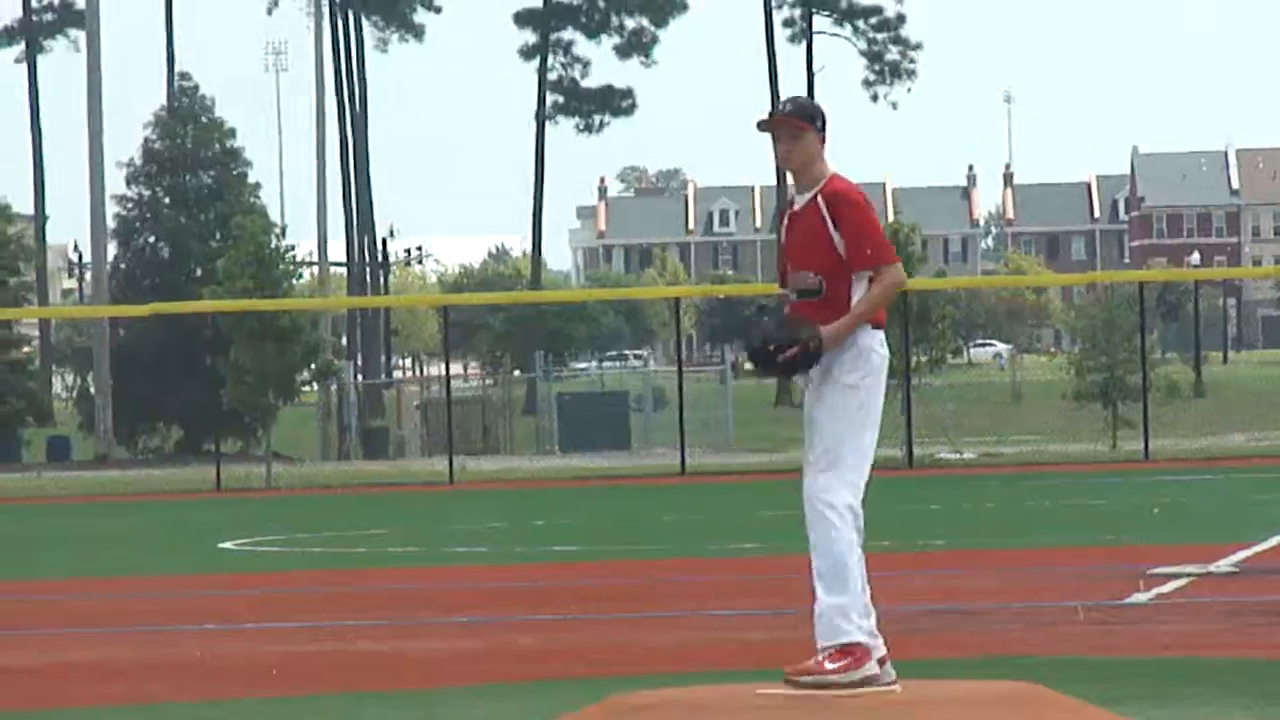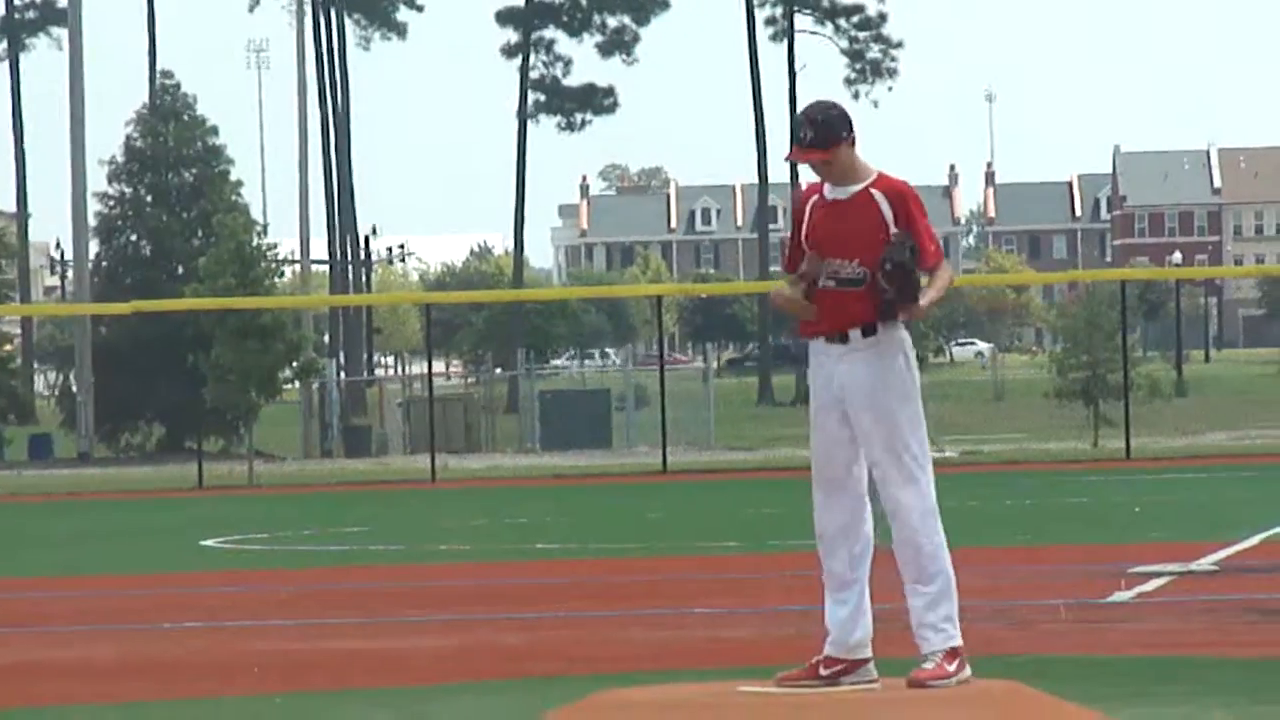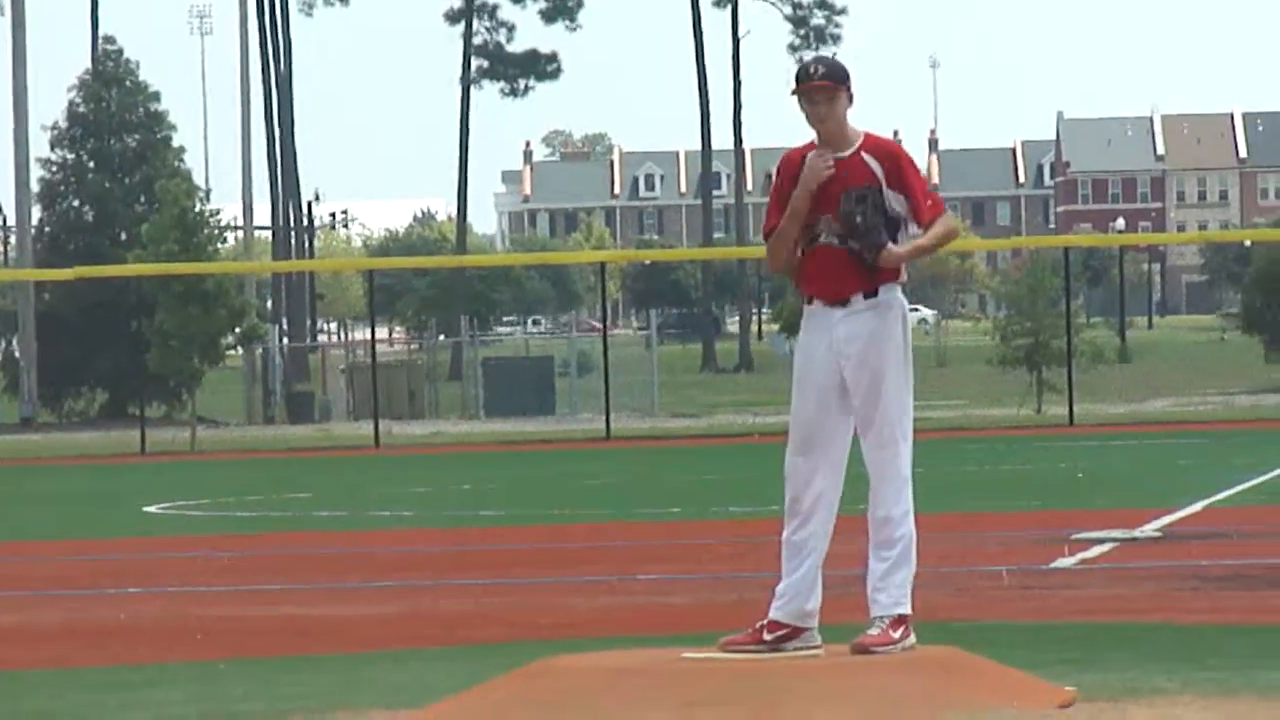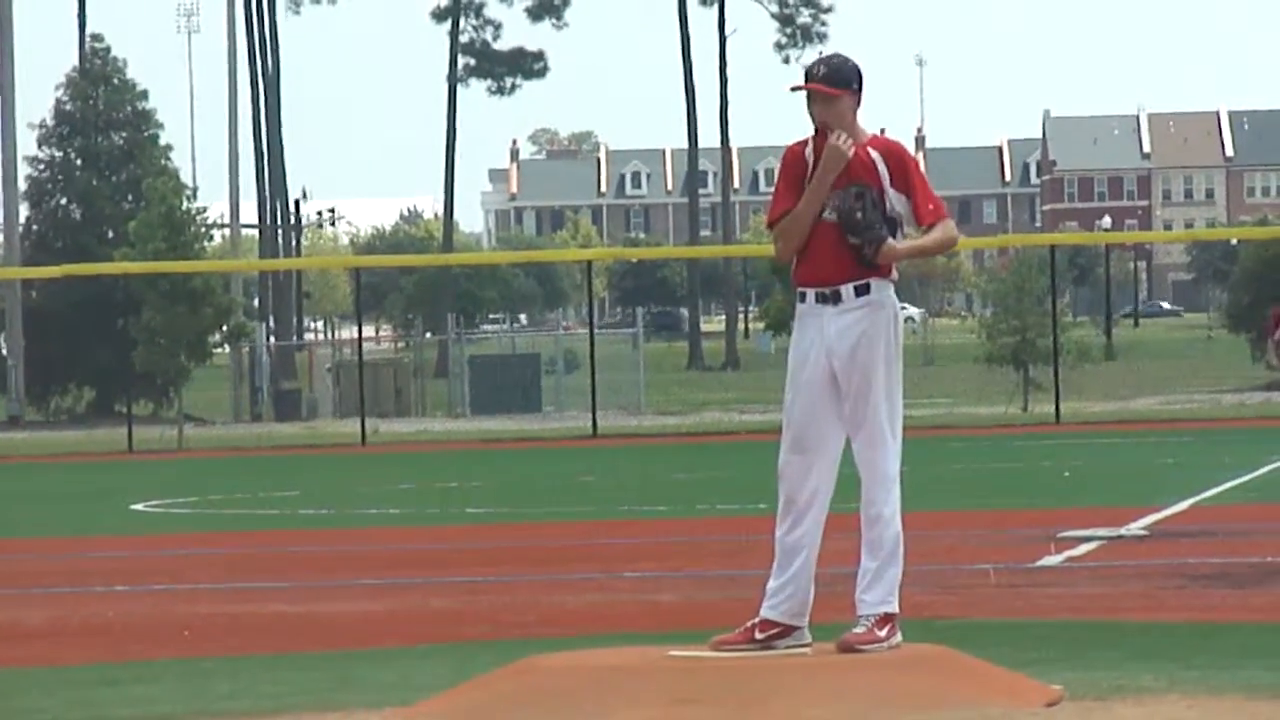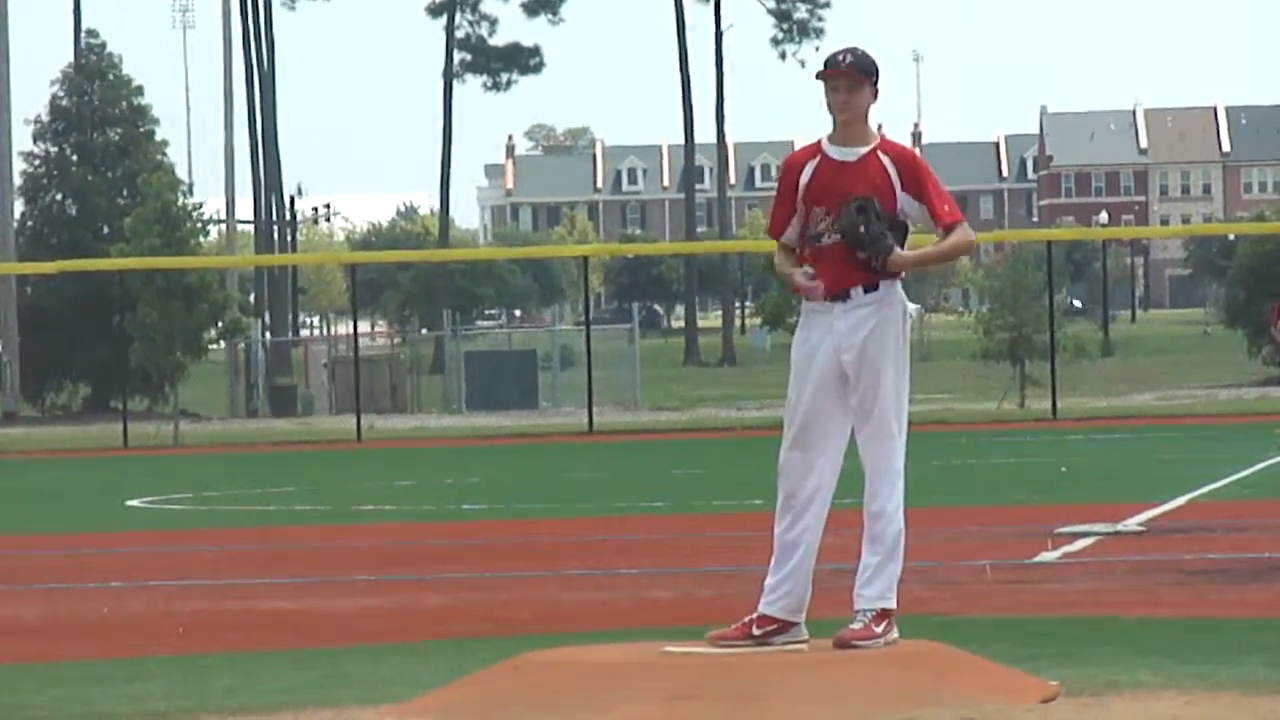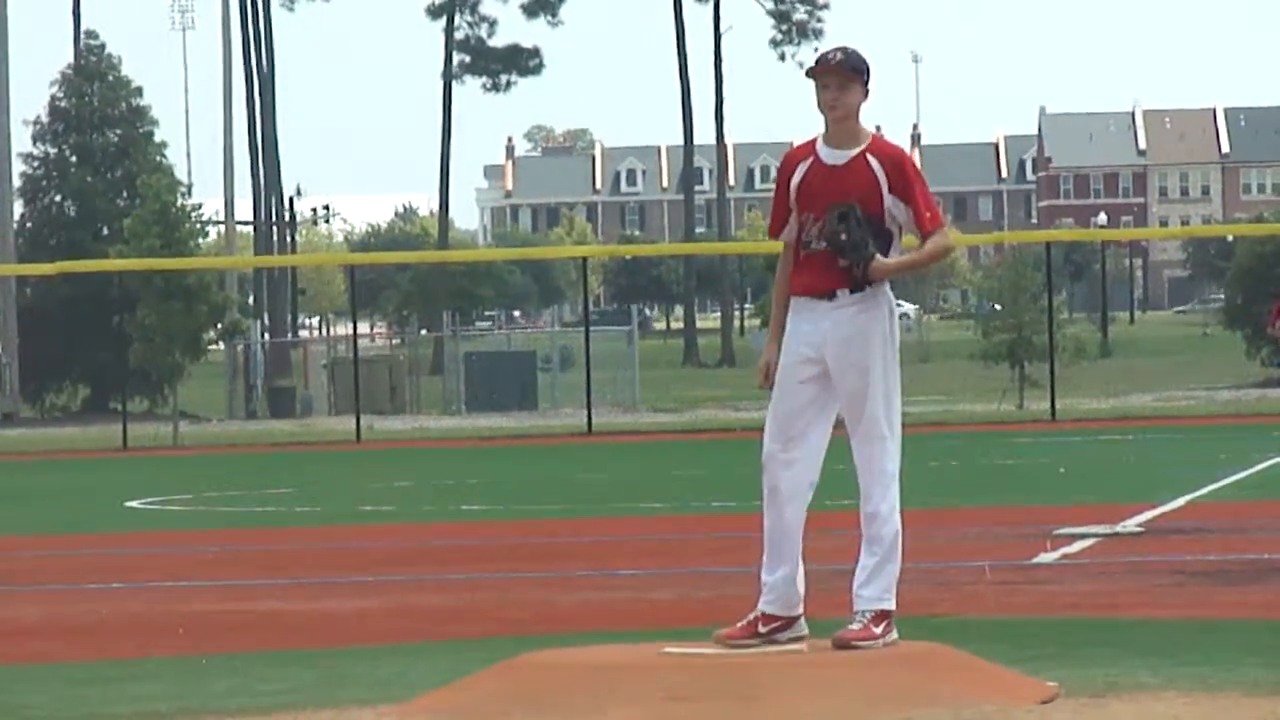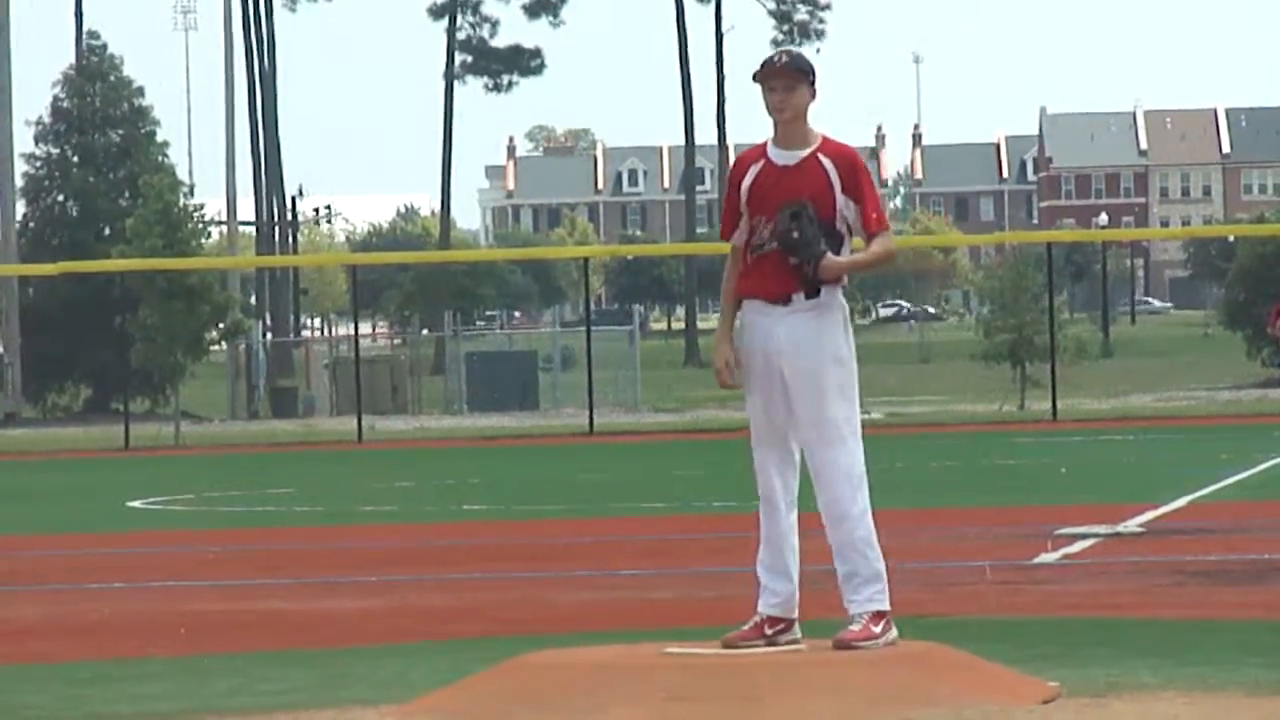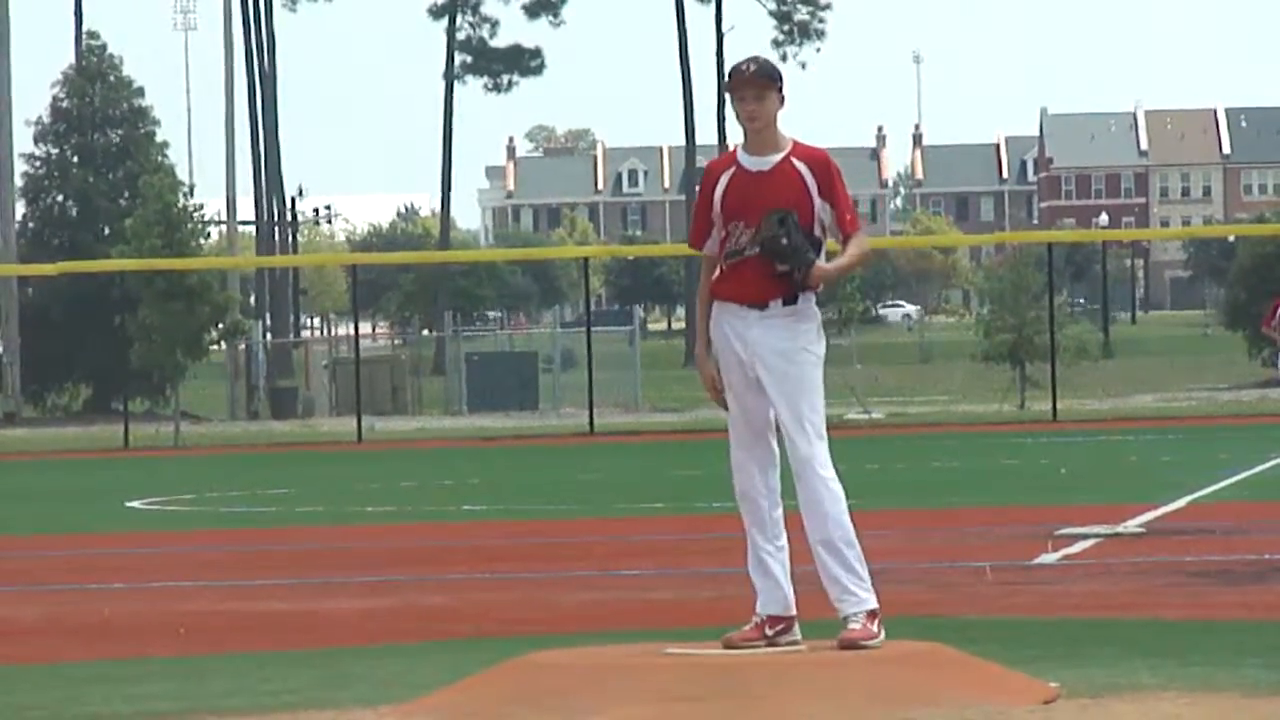
dt=0.5s
person 1, frame 1
left shoulder: (844, 198)
right shoulder: (792, 210)
left elbow: (892, 275)
left wrist: (842, 326)
left hip: (853, 357)
right hip: (817, 362)
left knee: (827, 494)
right knee: (826, 502)
left ankle: (852, 643)
right ankle: (856, 653)
person 1, frame 2
left shoulder: (895, 194)
right shoulder: (808, 202)
left elbow: (940, 266)
left wrist: (924, 300)
right wrist: (783, 293)
left hip: (879, 353)
right hip: (825, 359)
left knee: (908, 498)
right knee: (834, 506)
left ankle: (945, 646)
right ankle: (847, 649)
person 1, frame 3
left shoulder: (884, 155)
right shoulder: (793, 166)
left elbow: (946, 224)
right elbow: (776, 259)
left wrist: (904, 250)
right wrist: (805, 192)
left hip: (875, 315)
right hip: (818, 321)
left knee: (887, 461)
right knee: (807, 466)
left ankle: (893, 614)
right ankle: (793, 614)
person 1, frame 4
left shoulder: (888, 155)
right shoulder: (799, 157)
left elbow: (946, 231)
right elbow: (783, 248)
left wrist: (901, 248)
right wrist: (825, 173)
left hip: (867, 313)
right hip: (810, 317)
left knee: (877, 460)
right knee: (800, 465)
left ankle: (880, 611)
right ankle: (784, 613)
person 1, frame 5
left shoulder: (900, 162)
right shoulder: (800, 165)
left elbow: (960, 238)
right elbow: (783, 250)
left wrist: (911, 257)
right wrist: (794, 276)
left hip: (877, 315)
right hip: (818, 320)
left knee: (883, 460)
right knee: (801, 466)
left ankle: (877, 607)
right ankle: (780, 610)
person 1, frame 6
left shoulder: (890, 161)
right shoulder: (795, 164)
left elbow: (941, 240)
right elbow: (788, 255)
left wrist: (894, 263)
right wrist: (772, 340)
left hip: (863, 316)
right hip: (805, 319)
left knee: (876, 462)
right knee: (783, 461)
left ankle: (876, 609)
right ankle: (779, 607)
person 1, frame 7
left shoulder: (841, 161)
right shoulder: (746, 168)
left elbow: (884, 243)
right elbow: (736, 257)
left wrist: (846, 262)
right wrist: (724, 334)
left hip: (817, 318)
right hip: (760, 321)
left knee: (835, 460)
right knee: (771, 465)
left ankle: (871, 606)
right ankle: (777, 609)
person 1, frame 8
left shoulder: (814, 165)
right shoulder: (716, 176)
left elbow: (857, 241)
right elbow: (707, 267)
left wrist: (831, 269)
right wrist: (703, 349)
left hip: (791, 323)
right hip: (732, 326)
left knee: (810, 458)
right knee: (751, 468)
left ankle: (860, 606)
right ankle: (775, 610)
